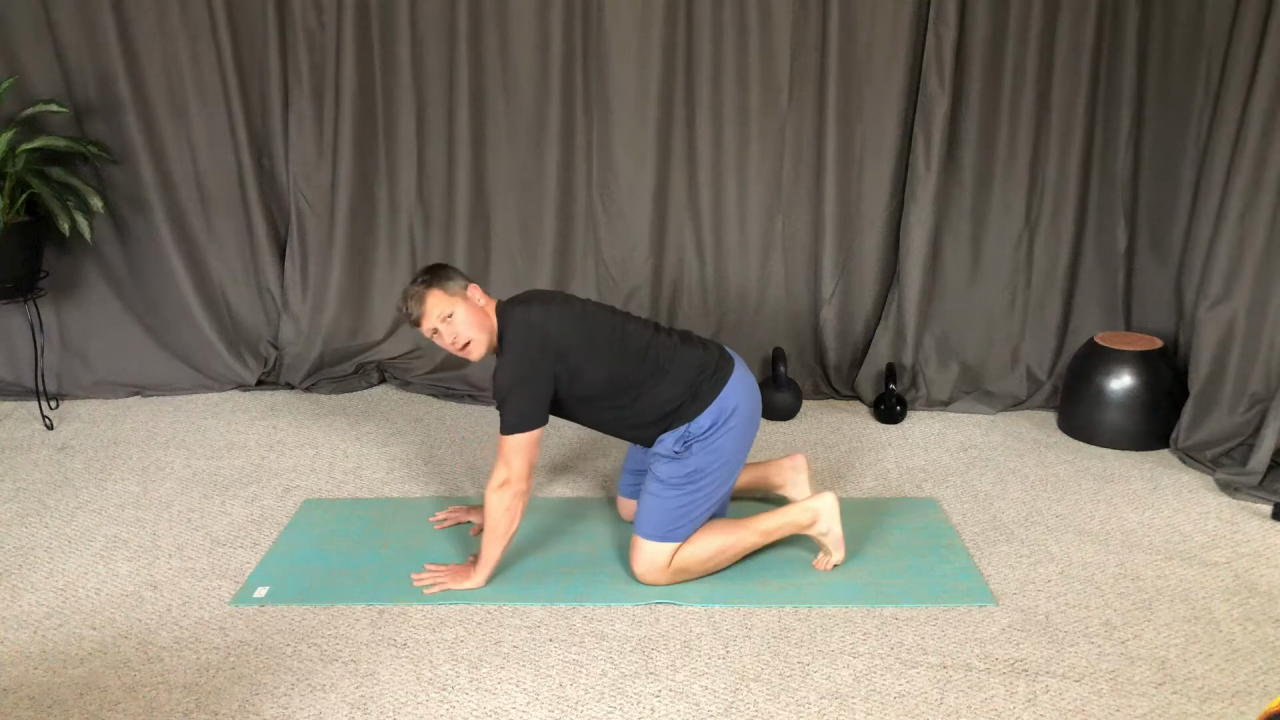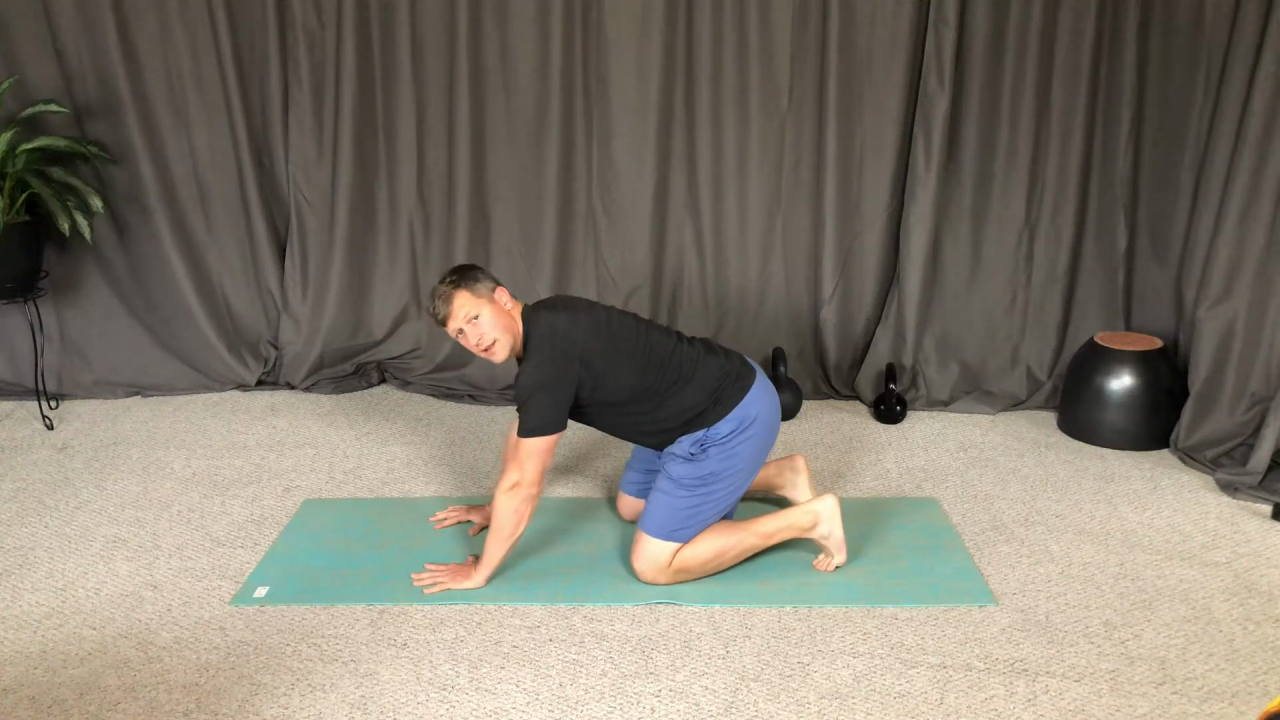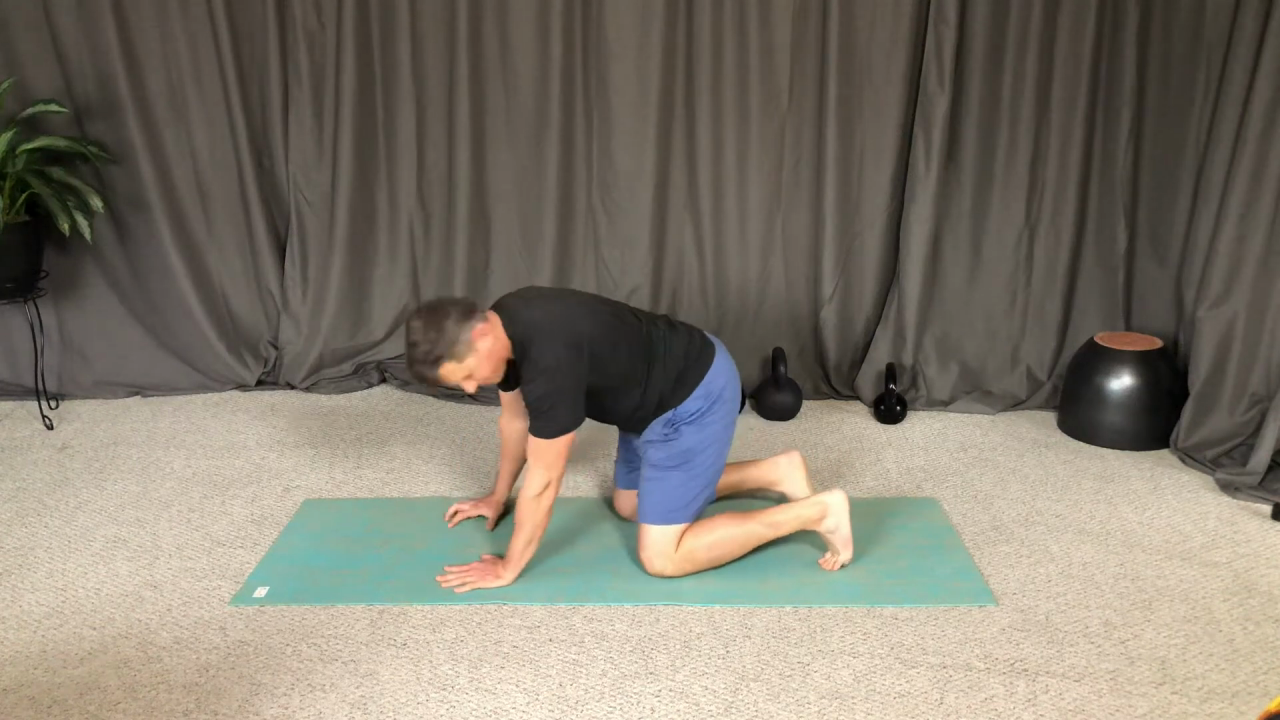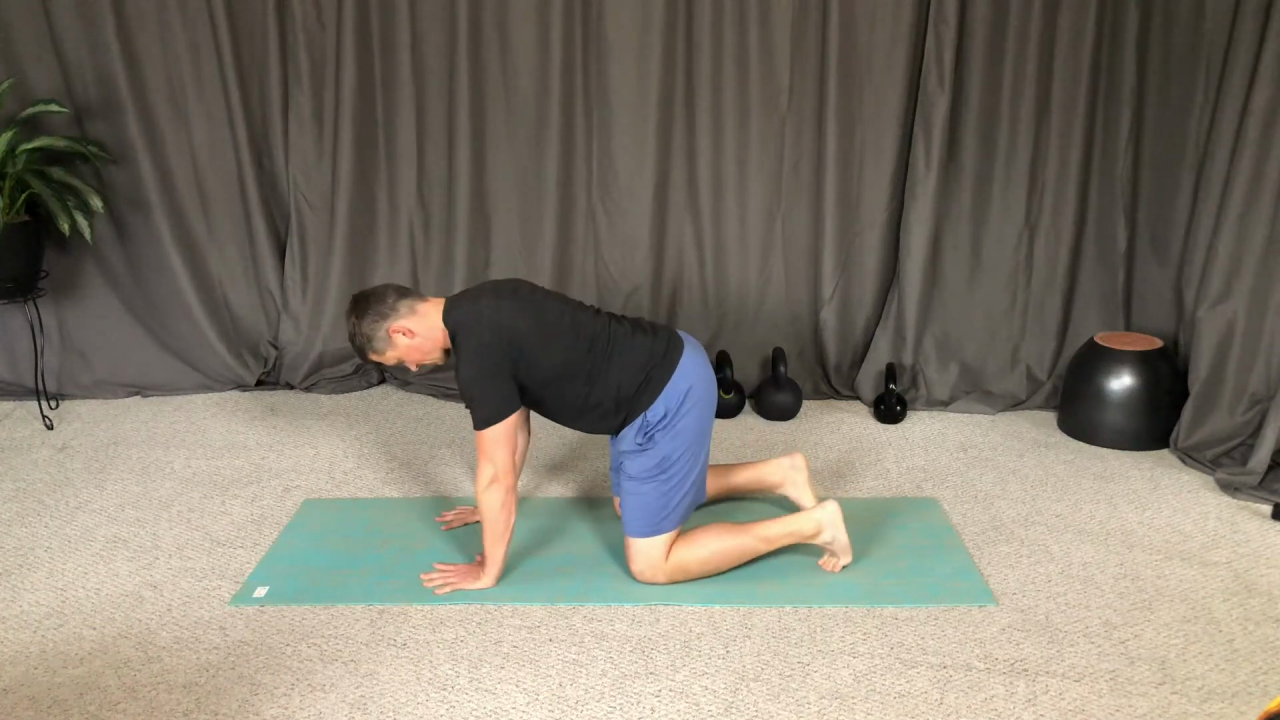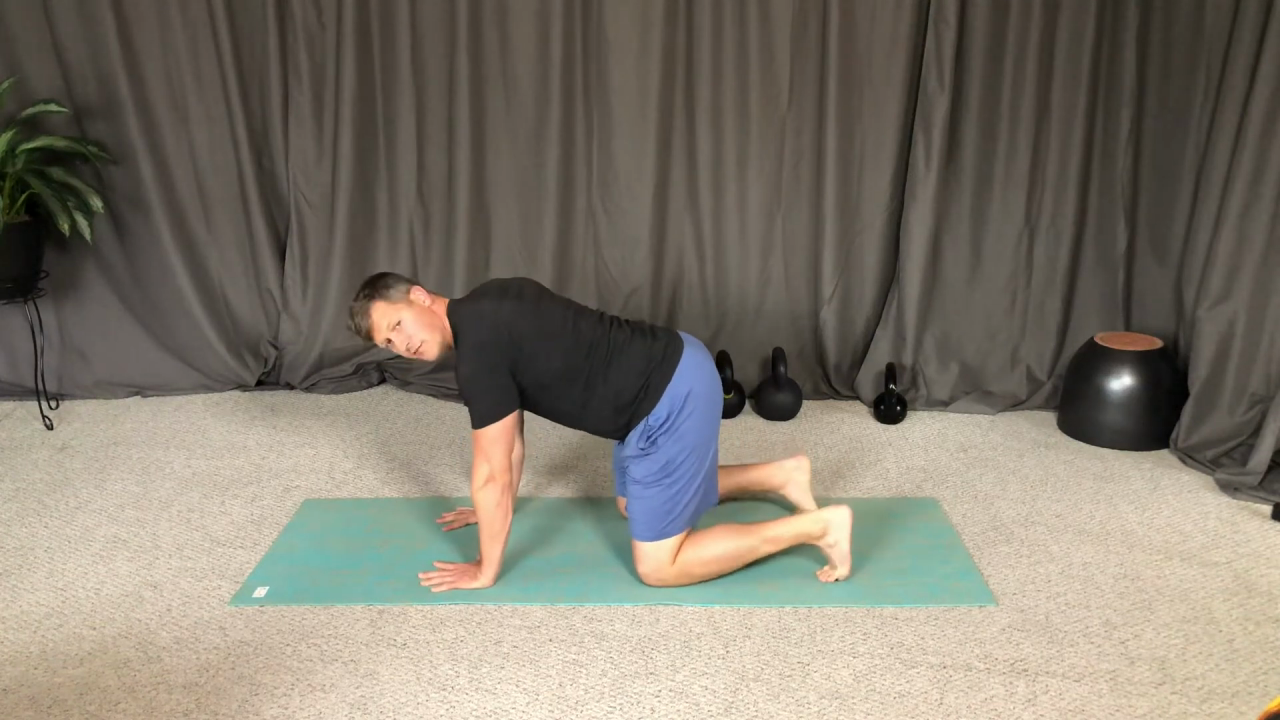
dt=1s
person 1, frame 1
left shoulder: (523, 354)
right shoulder: (522, 320)
left elbow: (513, 481)
right elbow: (520, 433)
left wrist: (479, 571)
right wrist: (492, 508)
left hip: (712, 411)
right hip: (706, 386)
left knee: (652, 564)
right knee: (631, 507)
left ankle: (806, 515)
right ankle: (779, 474)
person 1, frame 2
left shoulder: (547, 358)
right shoulder: (543, 327)
left elbow: (523, 483)
right elbow: (525, 429)
left wrist: (479, 572)
right wrist: (493, 508)
left hip: (732, 420)
right hip: (713, 400)
left knee: (653, 565)
right knee: (631, 507)
left ankle: (809, 518)
right ankle: (780, 475)
person 1, frame 3
left shoulder: (550, 359)
right shoulder: (504, 323)
left elbow: (542, 482)
right elbow: (516, 416)
left wrist: (508, 568)
right wrist: (499, 495)
left hip: (697, 393)
right hip: (662, 383)
left knee: (662, 556)
right knee: (630, 504)
left ankle: (817, 511)
right ankle: (776, 473)
person 1, frame 4
left shoulder: (478, 350)
right shoulder: (477, 311)
left elbow: (496, 474)
right elbow: (516, 423)
left wrist: (488, 572)
right wrist: (497, 506)
left hip: (669, 395)
right hip: (668, 367)
left knee: (650, 563)
right knee: (630, 505)
left ankle: (811, 525)
right ankle: (778, 475)
person 1, frame 5
left shoulder: (479, 350)
right shoulder: (484, 312)
left elbow: (490, 474)
right elbow: (509, 432)
left wrist: (485, 571)
right wrist: (498, 507)
left hip: (674, 396)
right hip: (675, 369)
left knee: (658, 567)
right knee: (634, 505)
left ankle: (818, 527)
right ankle: (781, 476)
